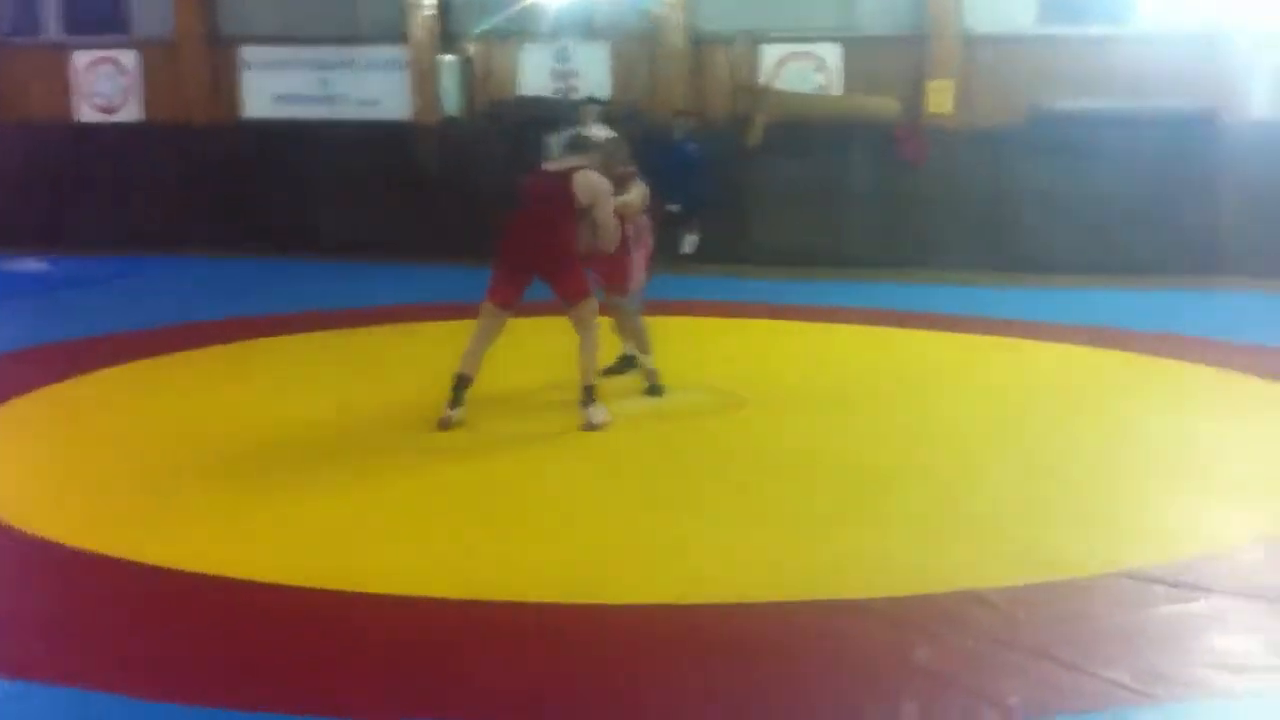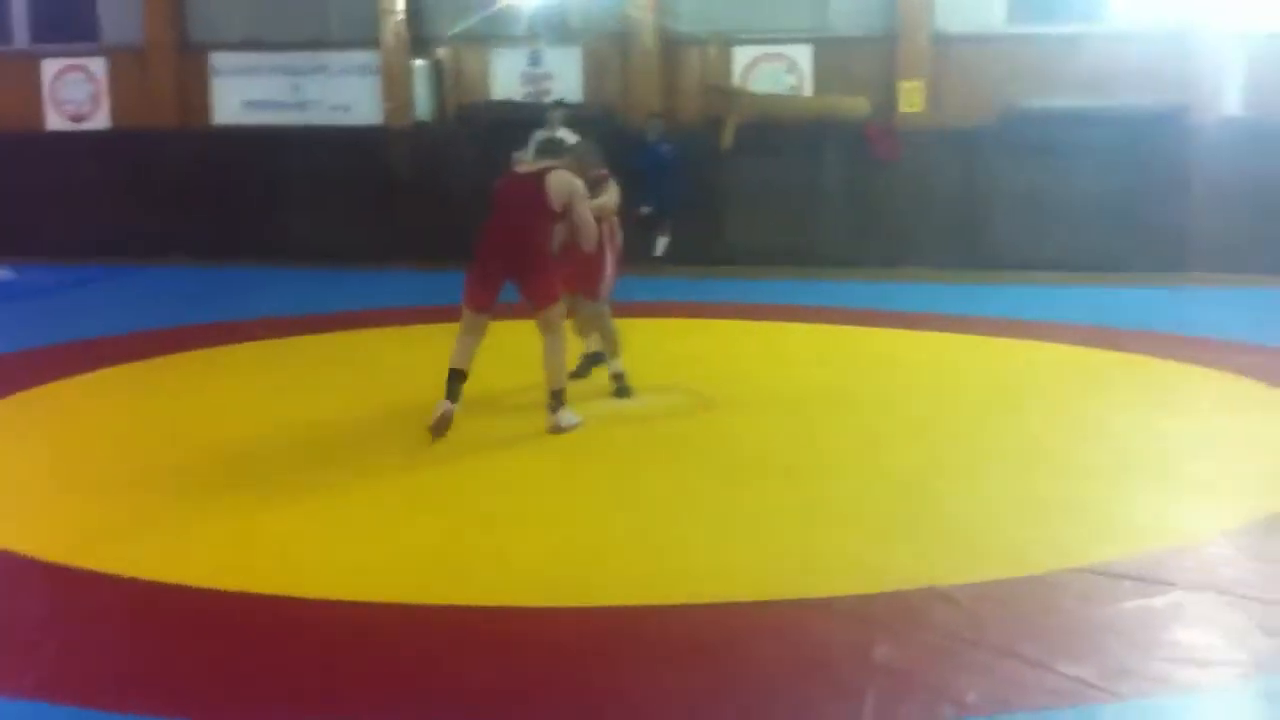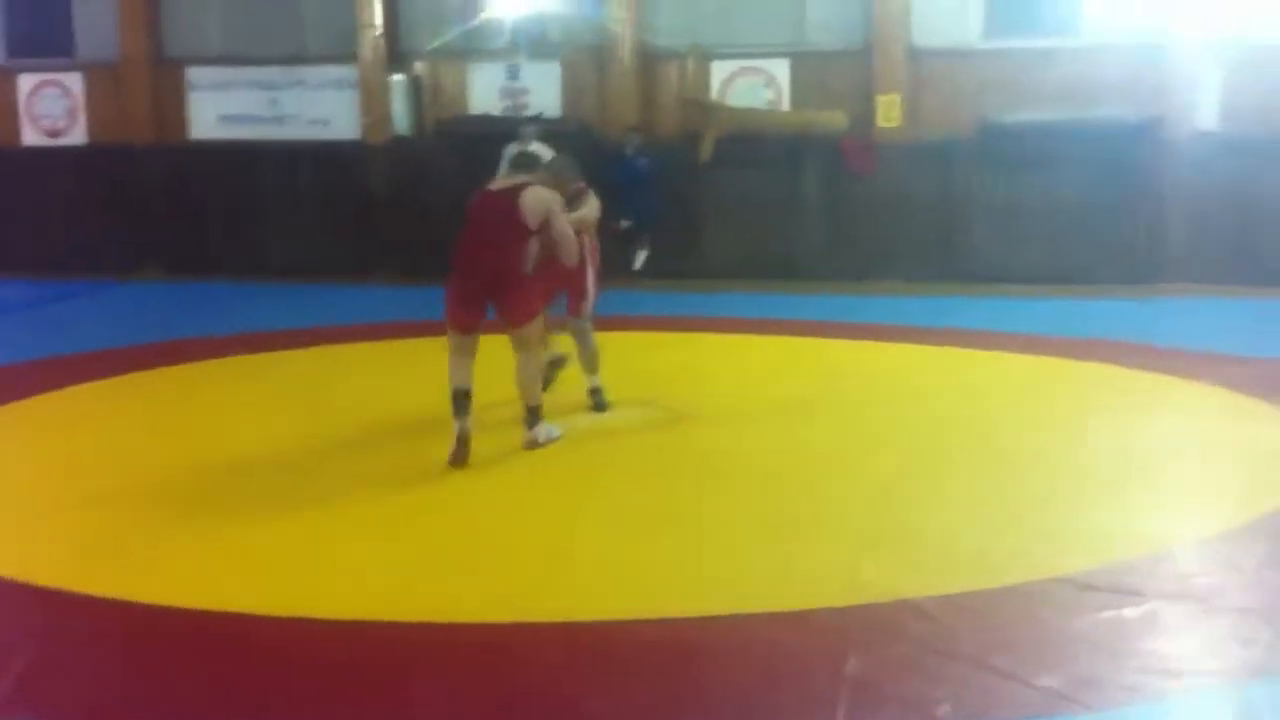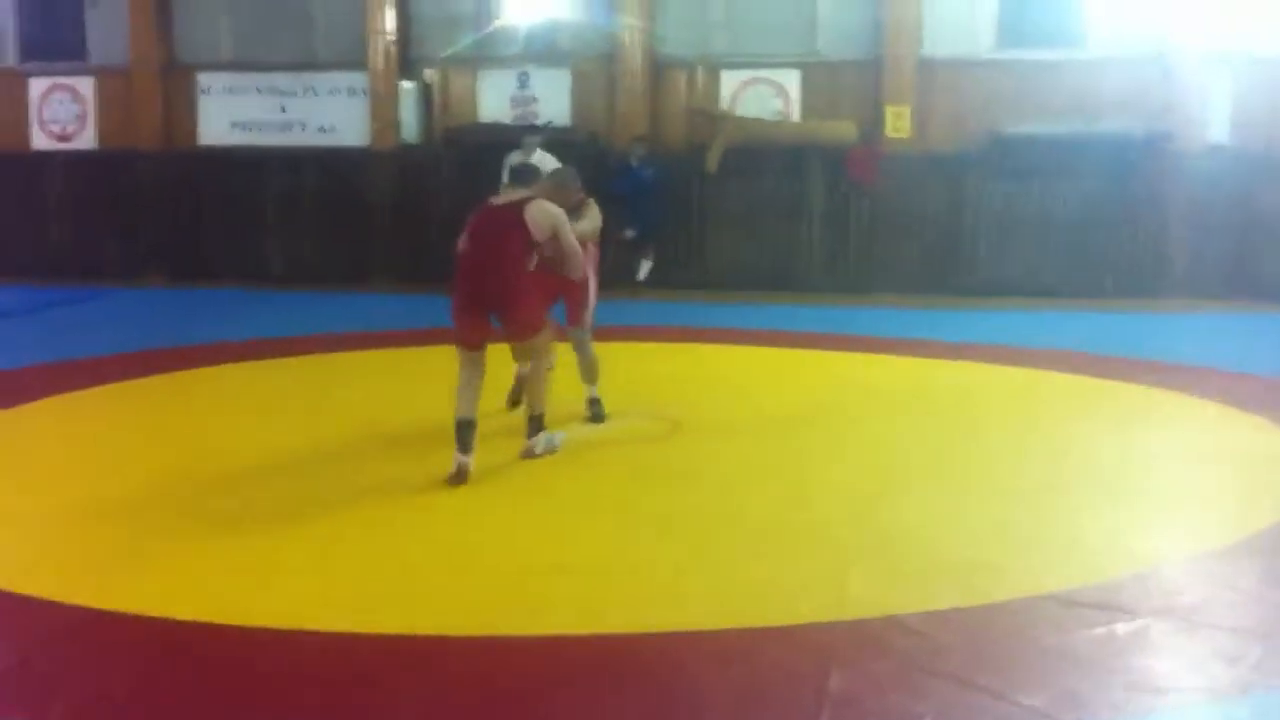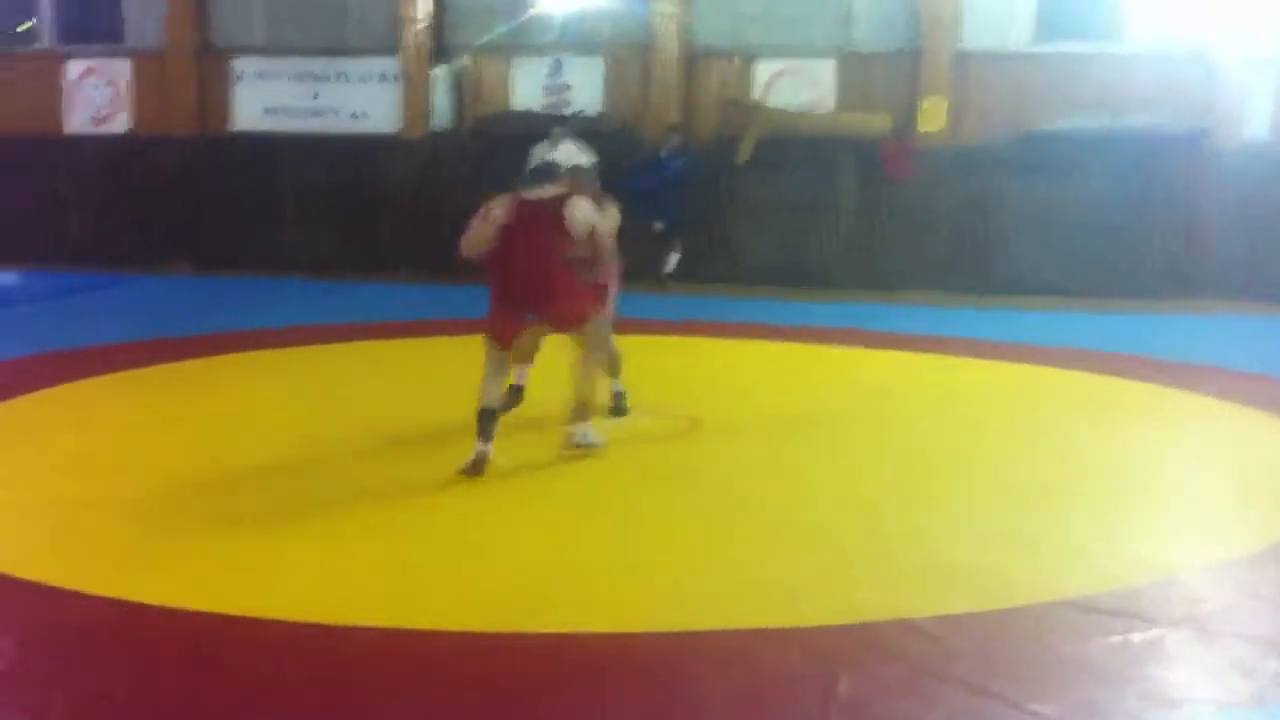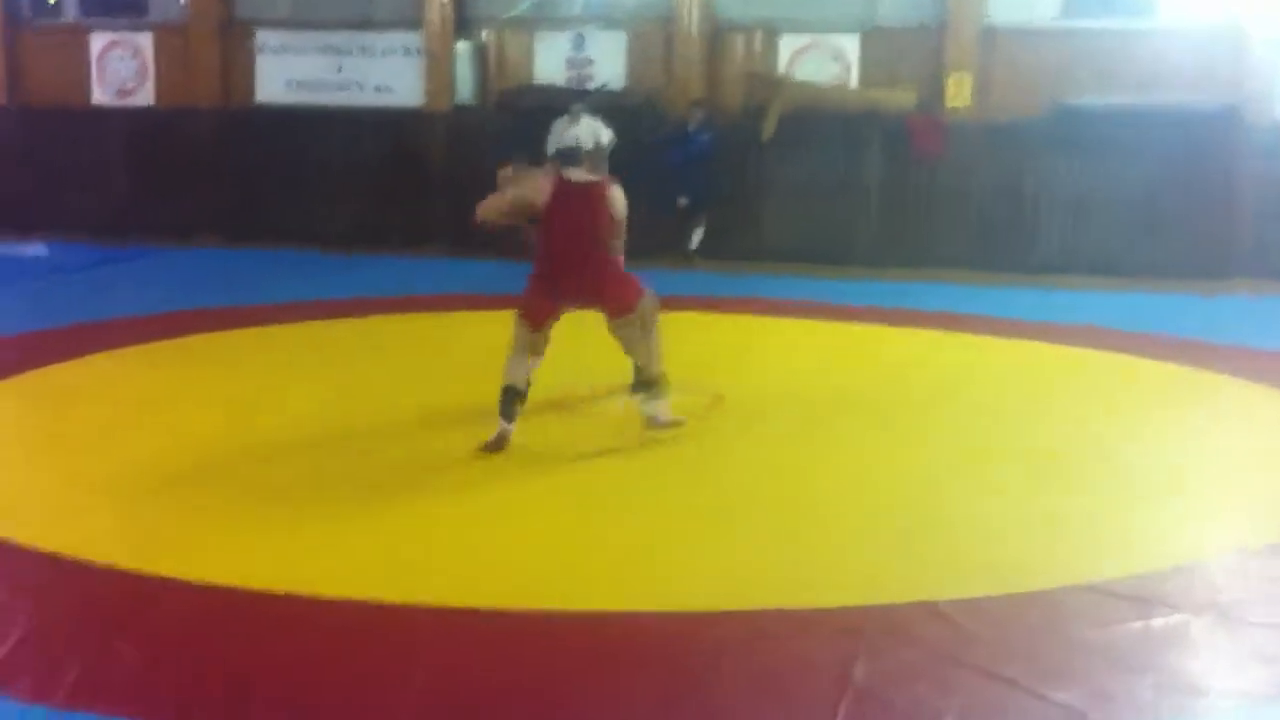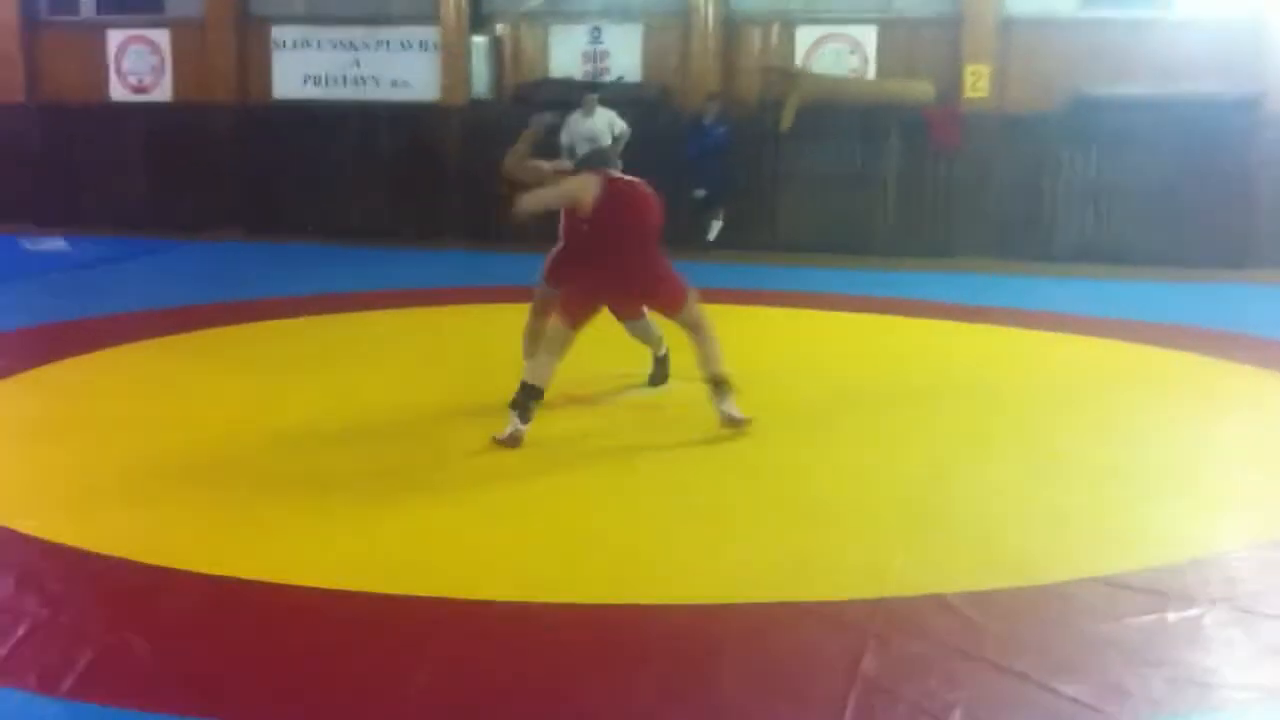
dt=0.1s
person 1, frame 1
left shoulder: (537, 174)
right shoulder: (596, 182)
right elbow: (607, 243)
left hip: (516, 247)
right hip: (557, 251)
left knee: (486, 329)
right knee: (587, 326)
left ankle: (454, 406)
right ankle: (591, 408)
person 1, frame 2
left shoulder: (507, 178)
right shoulder: (570, 183)
right elbow: (588, 243)
left hip: (489, 250)
right hip: (530, 255)
left knee: (470, 330)
right knee: (554, 331)
left ankle: (449, 402)
right ankle: (559, 411)
person 1, frame 3
left shoulder: (481, 195)
right shoulder: (546, 197)
right elbow: (570, 258)
right wrist: (543, 232)
left hip: (466, 270)
right hip: (507, 272)
left knee: (461, 352)
right knee: (529, 346)
left ankle: (462, 424)
right ankle: (535, 427)
person 1, frame 4
left shoulder: (482, 208)
right shoulder: (549, 211)
left elbow: (461, 252)
right elbow: (577, 270)
left hip: (469, 286)
right hip: (513, 286)
left knee: (470, 373)
right knee: (540, 352)
left ankle: (463, 457)
right ankle: (535, 435)
person 1, frame 5
left shoulder: (506, 203)
right shoulder: (581, 206)
left elbow: (469, 249)
right elbow: (605, 254)
left hip: (509, 285)
right hip: (555, 284)
left knee: (496, 365)
right knee: (597, 336)
left ankle: (483, 447)
right ankle: (580, 424)
person 1, frame 6
left shoulder: (540, 182)
right shoulder: (613, 191)
left elbow: (484, 213)
left wrist: (511, 188)
left hip: (554, 274)
right hip: (597, 272)
left knee: (525, 346)
right knee: (647, 317)
left ankle: (504, 426)
right ankle: (653, 402)
person 1, frame 7
left shoulder: (584, 183)
right shoulder: (646, 193)
left elbow: (525, 205)
left hip: (599, 270)
right hip: (648, 268)
left knee: (552, 344)
right knee: (700, 325)
left ankle: (518, 423)
right ankle: (726, 405)
person 2, frame 1
left shoulder: (635, 188)
left elbow: (625, 204)
left hip: (631, 245)
left knee: (627, 306)
right knee: (613, 302)
left ankle: (649, 368)
right ankle: (629, 355)
person 2, frame 2
left shoulder: (607, 188)
left elbow: (602, 206)
left hip: (600, 248)
right hip: (573, 245)
left knee: (597, 310)
right knee: (572, 301)
left ankle: (617, 372)
right ankle: (594, 352)
person 2, frame 3
left shoulder: (587, 200)
left elbow: (581, 219)
left hip: (579, 263)
right hip: (551, 259)
left knee: (579, 327)
left ankle: (595, 387)
right ankle: (554, 357)
person 2, frame 4
left shoulder: (589, 210)
left elbow: (582, 231)
left hip: (578, 274)
right hip: (547, 268)
left knee: (579, 338)
left ankle: (593, 398)
right ankle: (523, 374)
person 2, frame 5
left shoulder: (607, 210)
left elbow: (603, 231)
left hip: (597, 271)
right knee: (533, 324)
left ankle: (617, 392)
right ankle: (517, 386)
person 2, frame 6
left shoulder: (611, 192)
right shoulder: (559, 183)
left hip: (602, 256)
right hip: (568, 253)
left knee: (618, 320)
right knee: (535, 310)
left ankle: (642, 366)
right ankle: (521, 381)
person 2, frame 7
right shoulder: (562, 174)
right elbow: (513, 167)
right wrist: (533, 131)
right hip: (571, 249)
left knee: (633, 322)
right knee: (540, 307)
left ankle: (660, 353)
